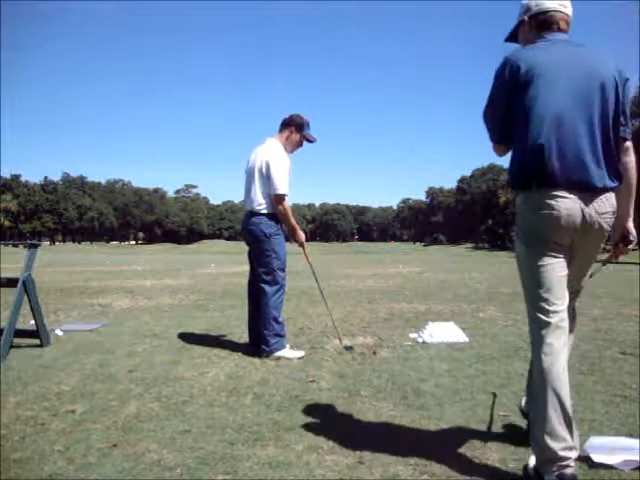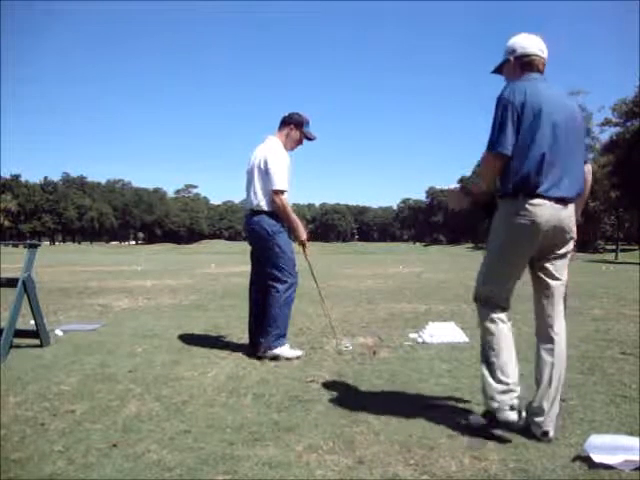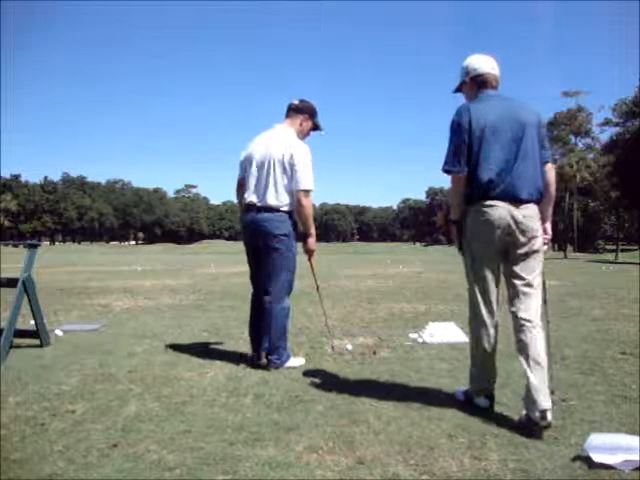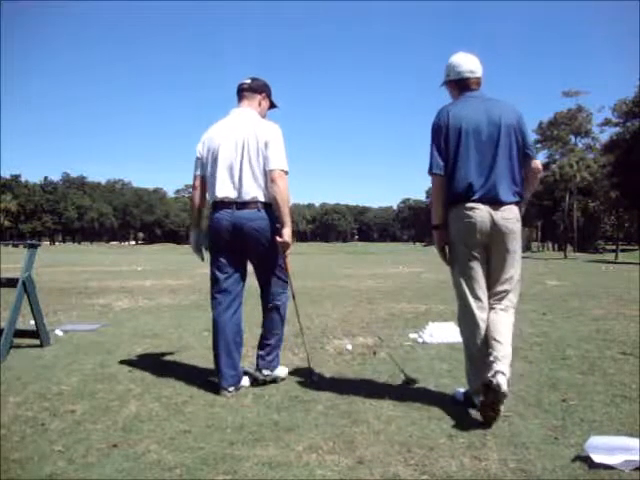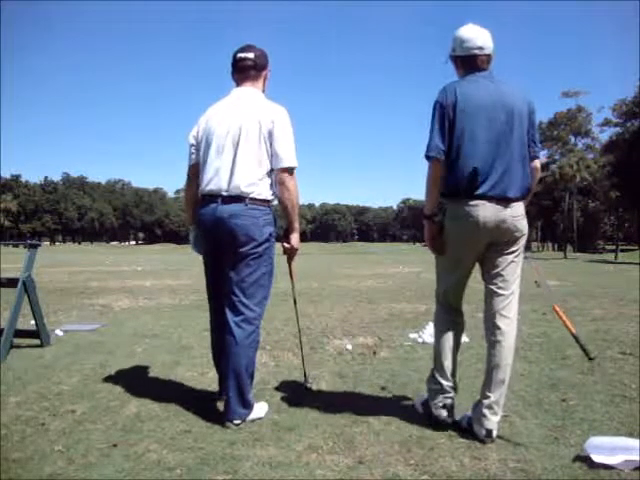
dt=0.7s
person 1, frame 1
left shoulder: (517, 64)
left elbow: (499, 145)
left hip: (543, 205)
right hip: (598, 207)
left knee: (549, 329)
right knee: (564, 319)
right ankle: (540, 411)
person 1, frame 2
left shoulder: (513, 94)
right shoulder: (571, 105)
left elbow: (497, 159)
right elbow: (586, 173)
left wrist: (466, 191)
left hip: (522, 209)
right hip: (562, 214)
left knee: (492, 302)
right knee: (552, 317)
left ankle: (504, 403)
right ankle: (542, 417)
person 1, frame 3
left shoulder: (466, 114)
right shoulder: (530, 114)
left elbow: (458, 178)
right elbow: (548, 172)
left wrist: (456, 222)
right wrist: (546, 219)
left hip: (486, 214)
right hip: (527, 215)
left knee: (484, 308)
right knee: (528, 309)
left ankle: (481, 391)
right ankle: (538, 402)
person 1, frame 4
left shoulder: (447, 116)
right shoulder: (510, 112)
left elbow: (439, 178)
right elbow: (534, 168)
left wrist: (437, 226)
left hip: (466, 215)
right hip: (507, 214)
left knee: (473, 306)
right knee: (503, 302)
left ankle: (479, 387)
right ankle: (498, 376)
person 1, frame 5
left shoulder: (451, 94)
right shoulder: (521, 100)
left elbow: (438, 162)
right elbow: (535, 167)
left wrist: (430, 217)
left hip: (464, 211)
right hip: (511, 214)
left knee: (448, 306)
right knee: (502, 316)
left ankle: (440, 401)
right ankle: (488, 417)
person 2, frame 1
left shoulder: (259, 151)
right shoulder: (278, 156)
right elbow: (279, 202)
right wrist: (295, 230)
left hip: (252, 220)
right hip: (267, 224)
left knee: (259, 283)
right knee: (273, 283)
left ankle: (259, 340)
right ankle: (272, 344)
person 2, frame 2
left shoulder: (260, 150)
right shoulder: (277, 153)
right elbow: (278, 198)
right wrist: (297, 227)
left hip: (255, 220)
right hip: (269, 222)
left knee: (261, 283)
right knee: (285, 280)
left ankle: (258, 341)
right ankle: (273, 341)
person 2, frame 3
left shoulder: (256, 142)
right shoulder: (297, 147)
left elbow: (240, 188)
right elbow: (303, 198)
right wrist: (310, 234)
left hip: (251, 218)
right hip: (279, 222)
left knee: (260, 289)
right knee: (277, 292)
left ankle: (259, 349)
right ankle: (277, 356)
person 2, frame 4
left shoulder: (211, 133)
right shoulder: (268, 129)
left elbow: (198, 188)
right elbow: (277, 180)
left wrist: (197, 230)
right wrist: (286, 225)
left hip: (221, 218)
right hip: (259, 217)
left knee: (225, 298)
right knee: (275, 290)
left ankle: (229, 377)
right ankle: (267, 360)
person 2, frame 5
left shoulder: (209, 115)
right shoulder: (273, 113)
left elbow: (193, 179)
right elbow: (284, 178)
left wrist: (194, 225)
right wrist: (293, 228)
left hip: (210, 213)
right hip: (251, 215)
left knee: (220, 307)
right knee: (244, 311)
left ankle: (227, 386)
right ankle: (238, 406)
